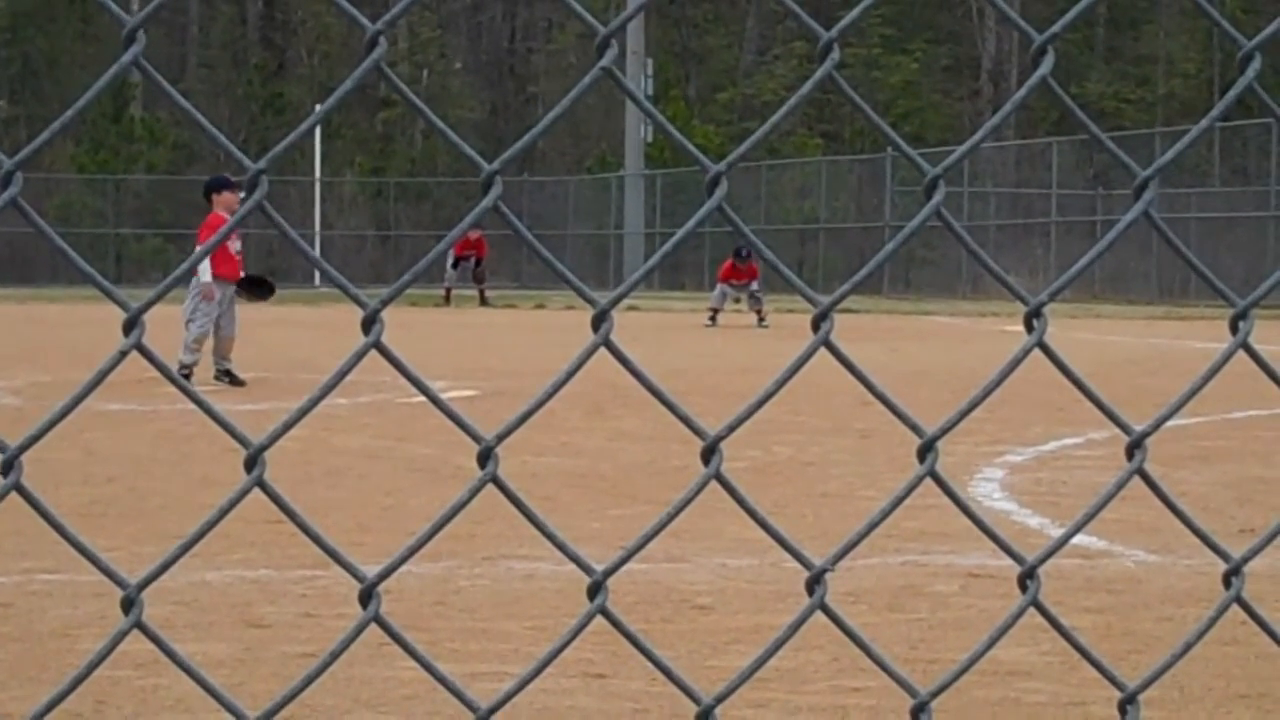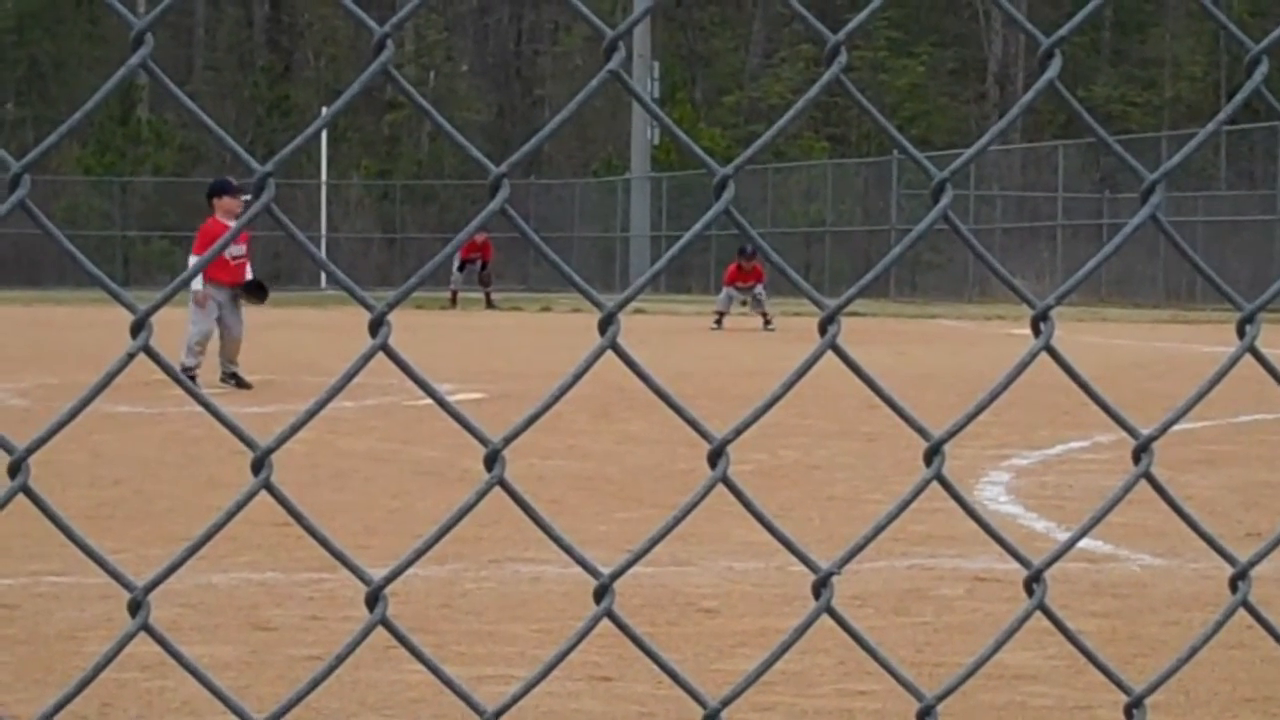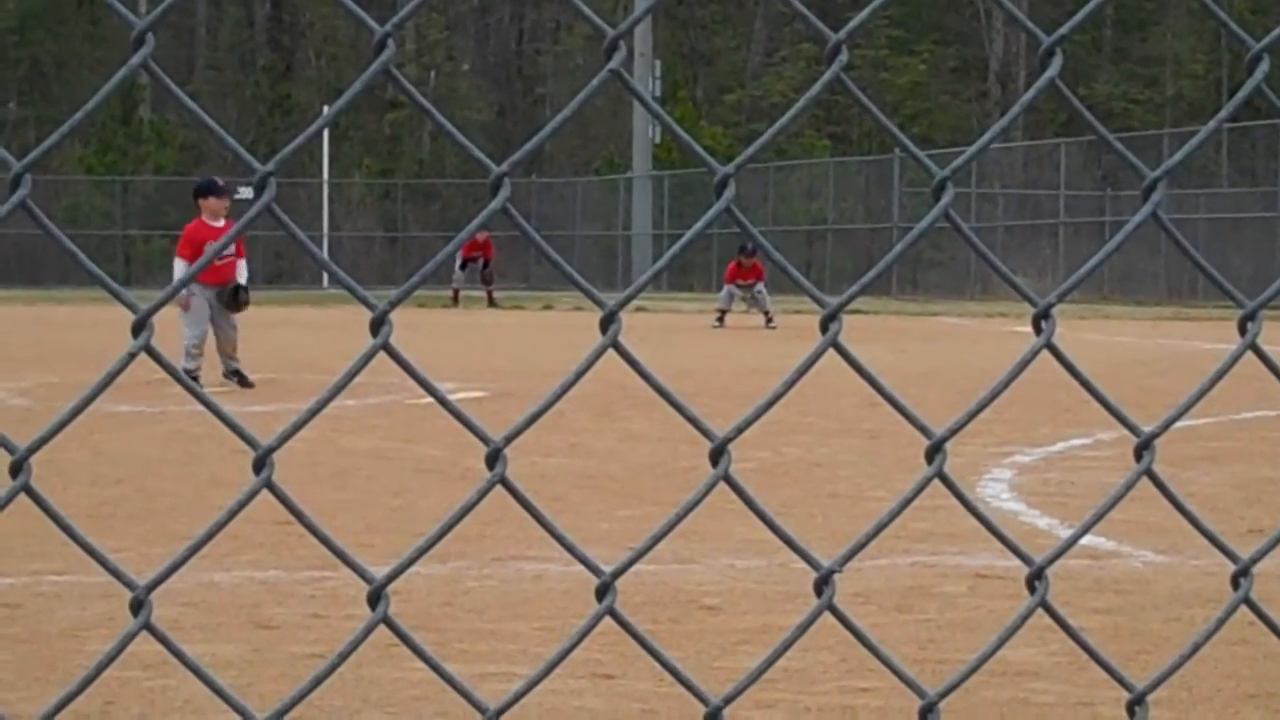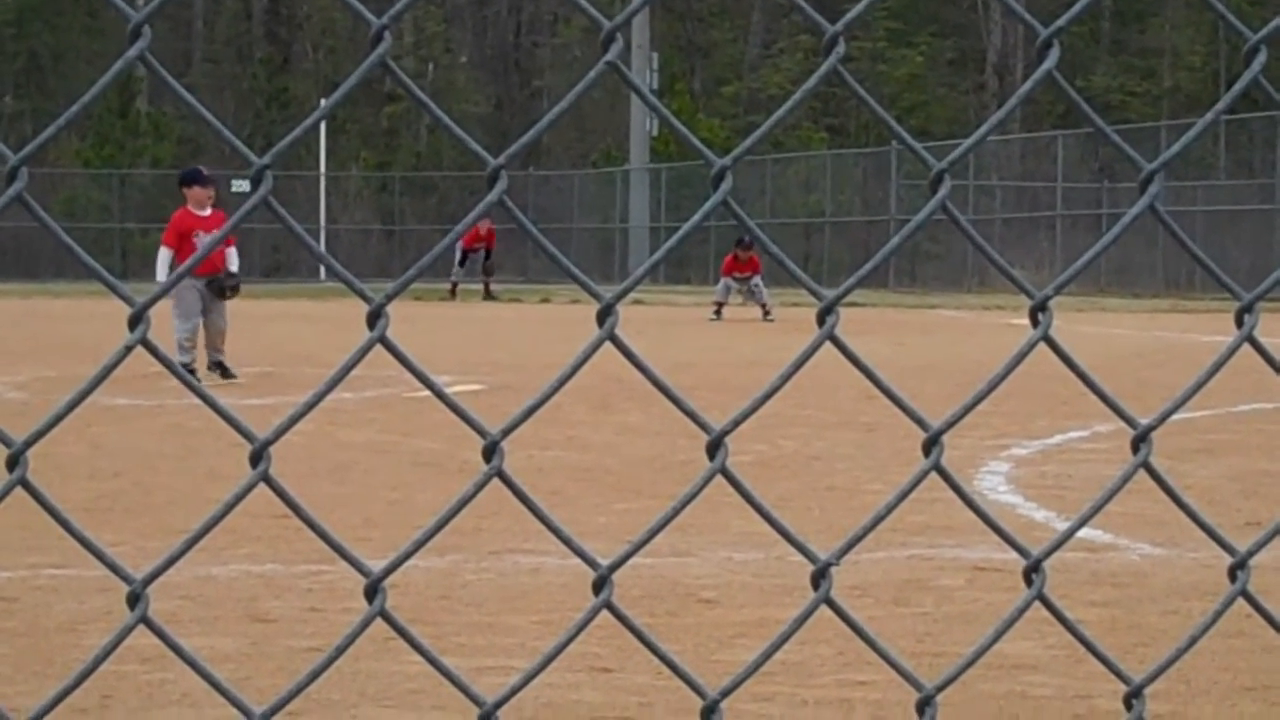
dt=0.2s
person 1, frame 1
left shoulder: (230, 224)
right shoulder: (213, 222)
right elbow: (202, 251)
left wrist: (241, 277)
right wrist: (206, 281)
left hip: (227, 286)
right hip: (210, 286)
left knee: (227, 330)
right knee: (200, 327)
left ankle: (223, 369)
right ankle: (185, 368)
person 1, frame 2
left shoulder: (242, 230)
right shoulder: (210, 228)
left elbow: (244, 260)
right elbow: (195, 258)
left wrist: (249, 281)
right wrist: (197, 288)
left hip: (232, 291)
right hip: (210, 289)
left knee: (234, 333)
right knee: (201, 330)
left ankle: (229, 372)
right ankle: (188, 371)
person 1, frame 3
left shoulder: (233, 228)
right shoulder: (193, 229)
left elbow: (240, 258)
right elbow: (180, 261)
left wrist: (241, 284)
right wrist: (181, 290)
left hip: (223, 291)
right hip: (198, 290)
left knee: (229, 331)
right knee: (196, 332)
left ankle: (232, 369)
right ankle: (190, 373)
person 1, frame 4
left shoulder: (220, 217)
right shoulder: (180, 219)
left elbow: (230, 246)
right elbow: (166, 249)
left wrist: (233, 272)
right wrist: (162, 279)
left hip: (215, 280)
right hip: (189, 280)
left knee: (218, 323)
right knee: (188, 324)
left ankle: (216, 360)
right ankle: (186, 365)
